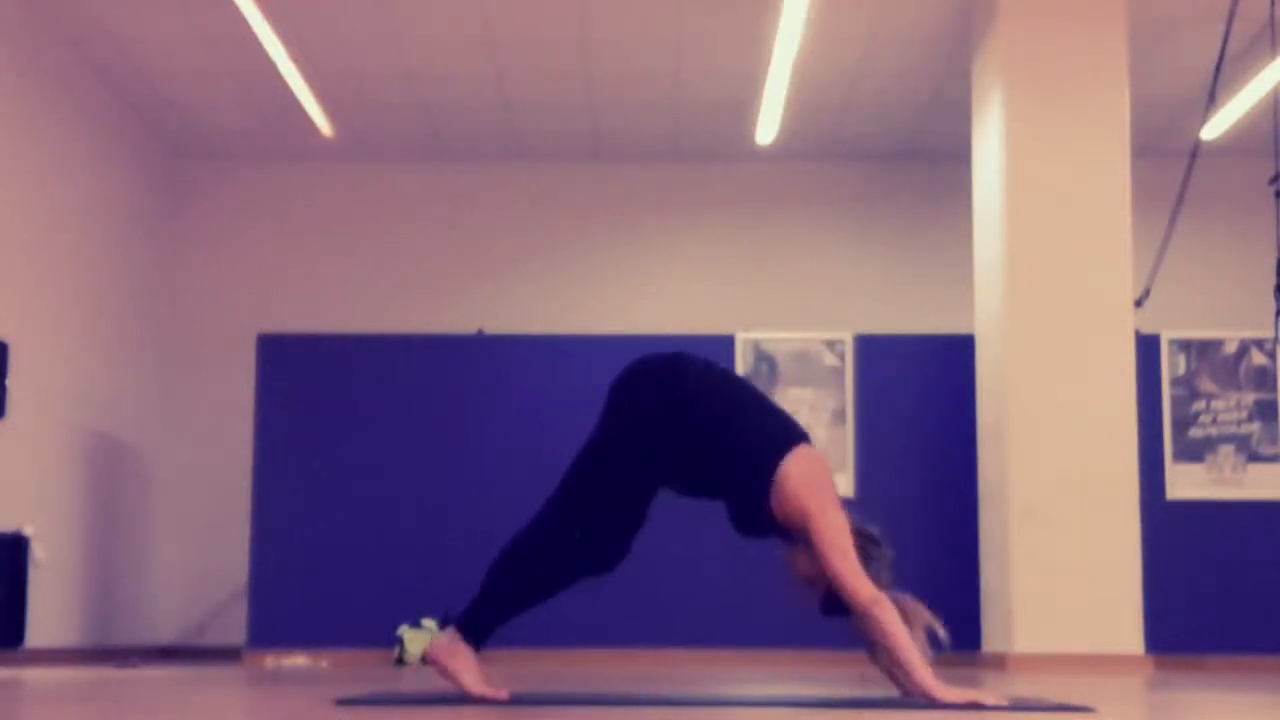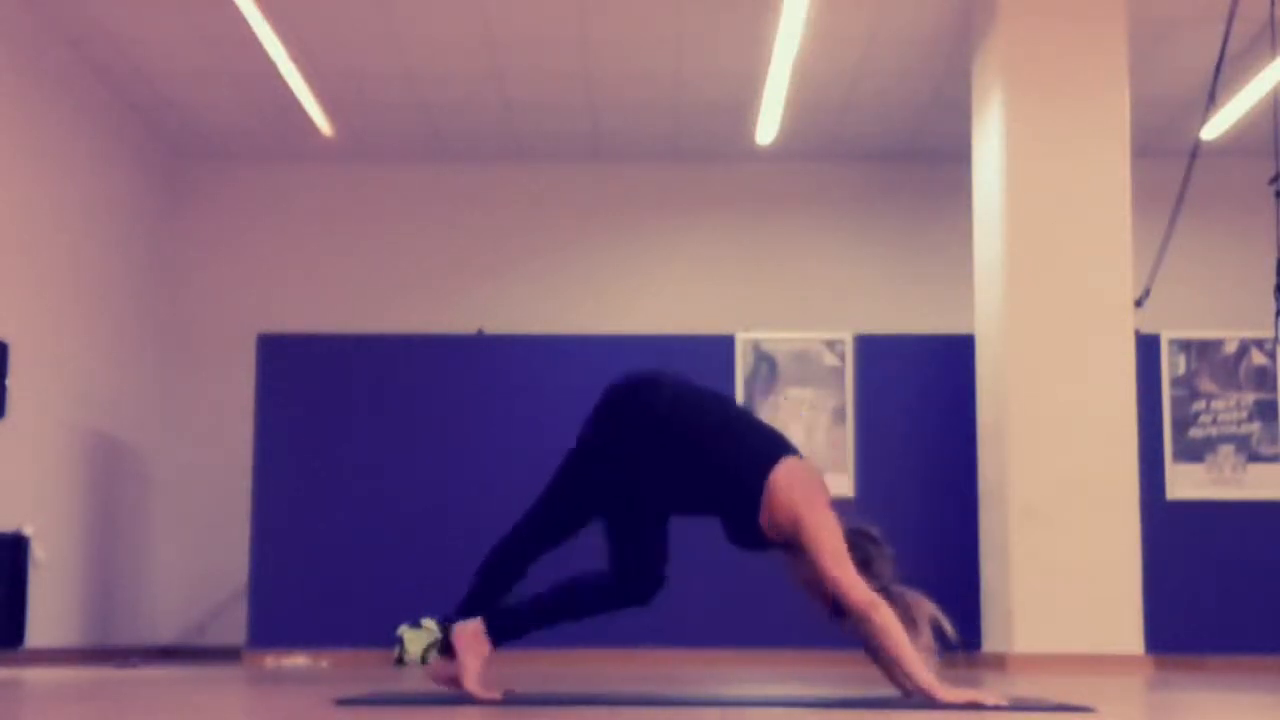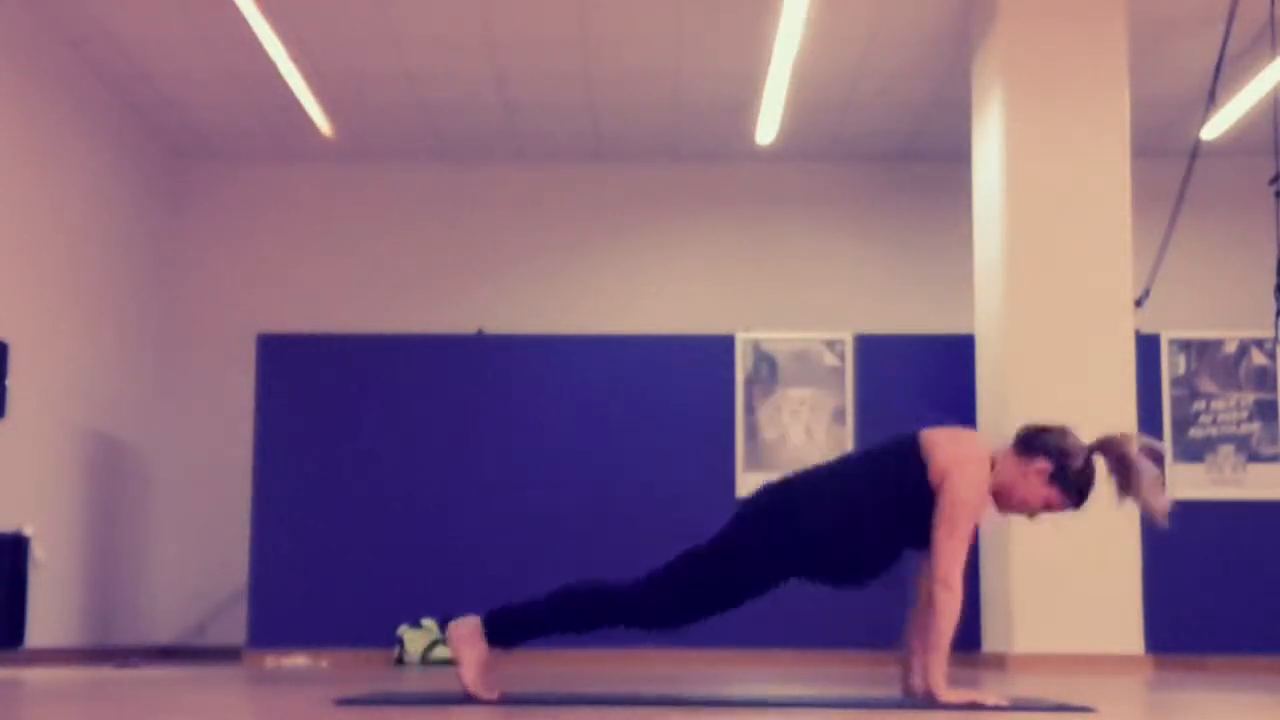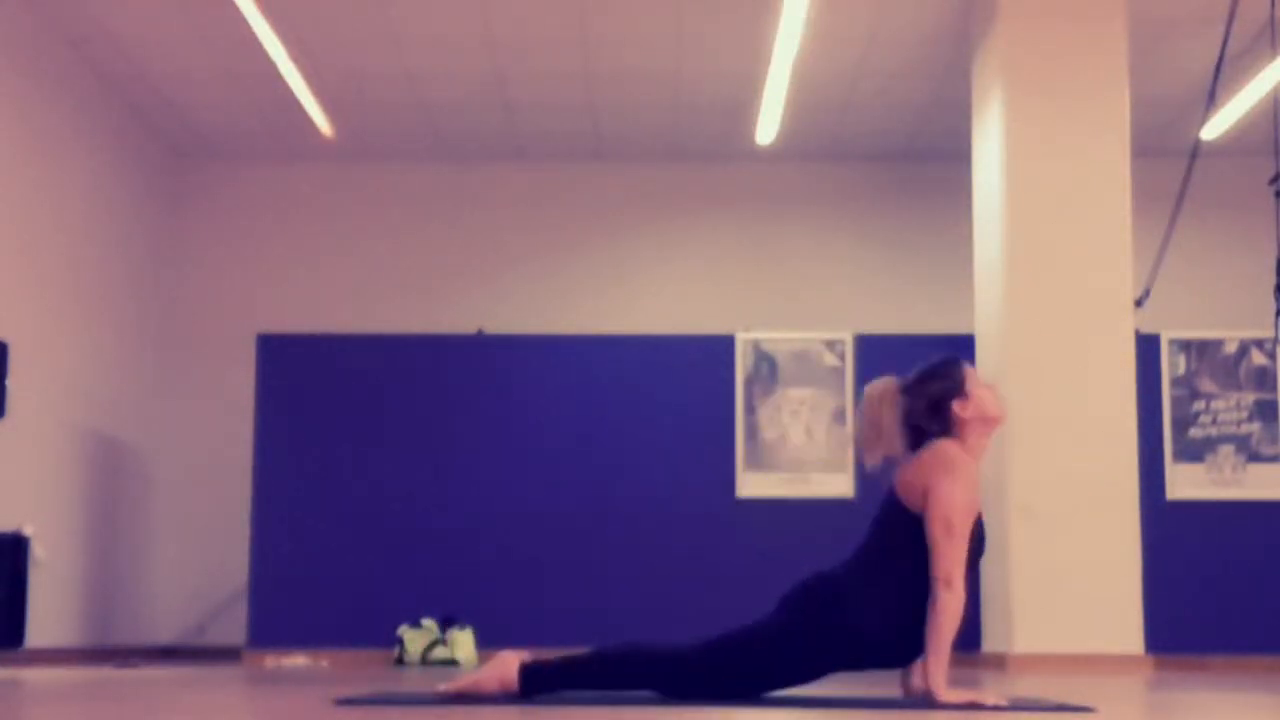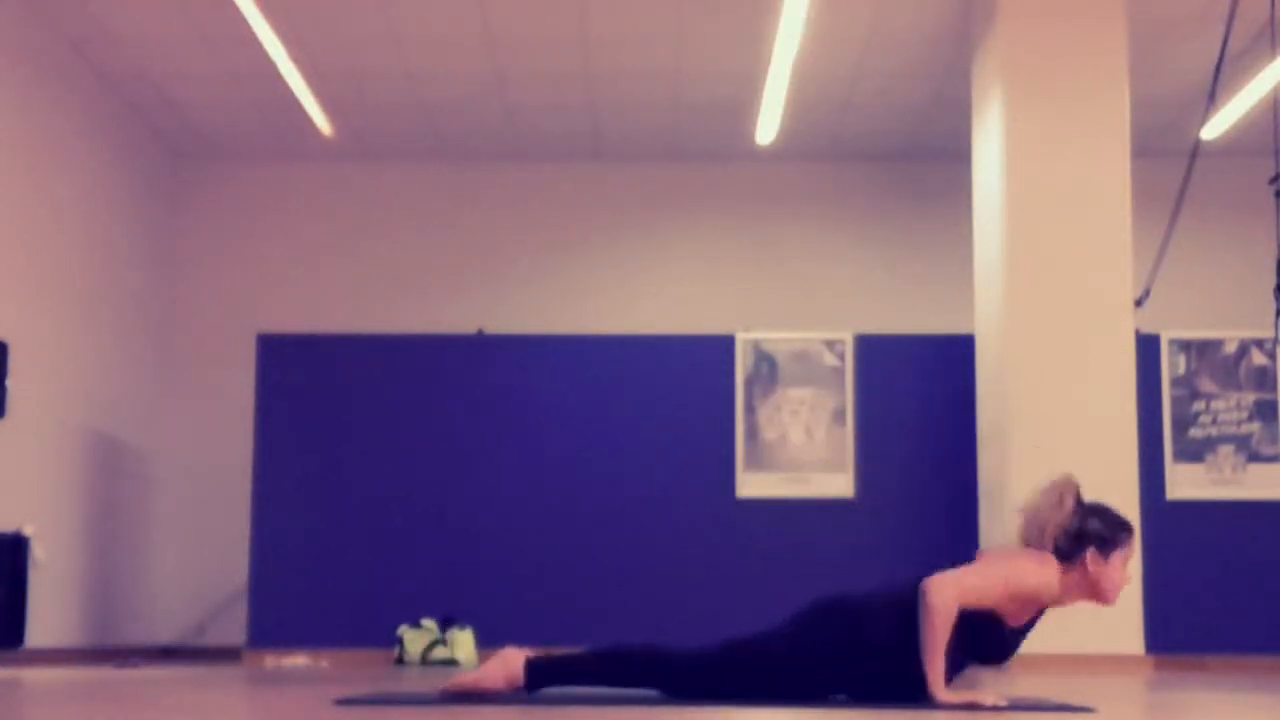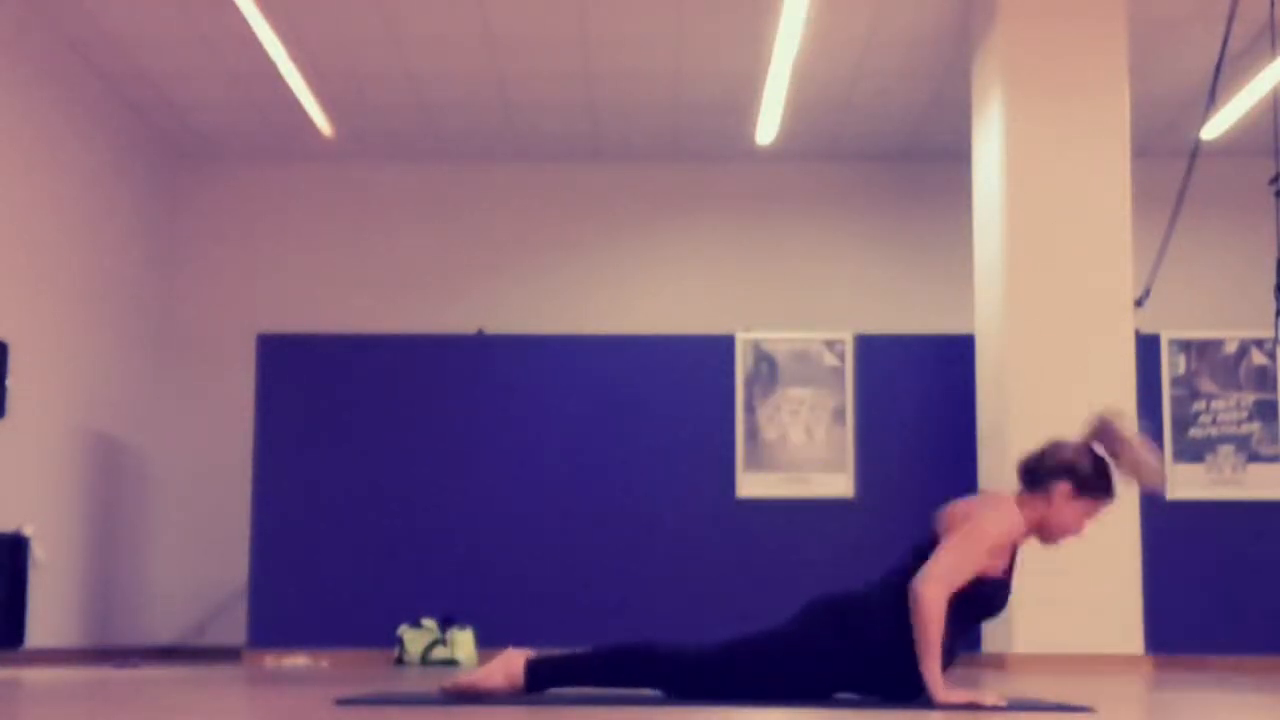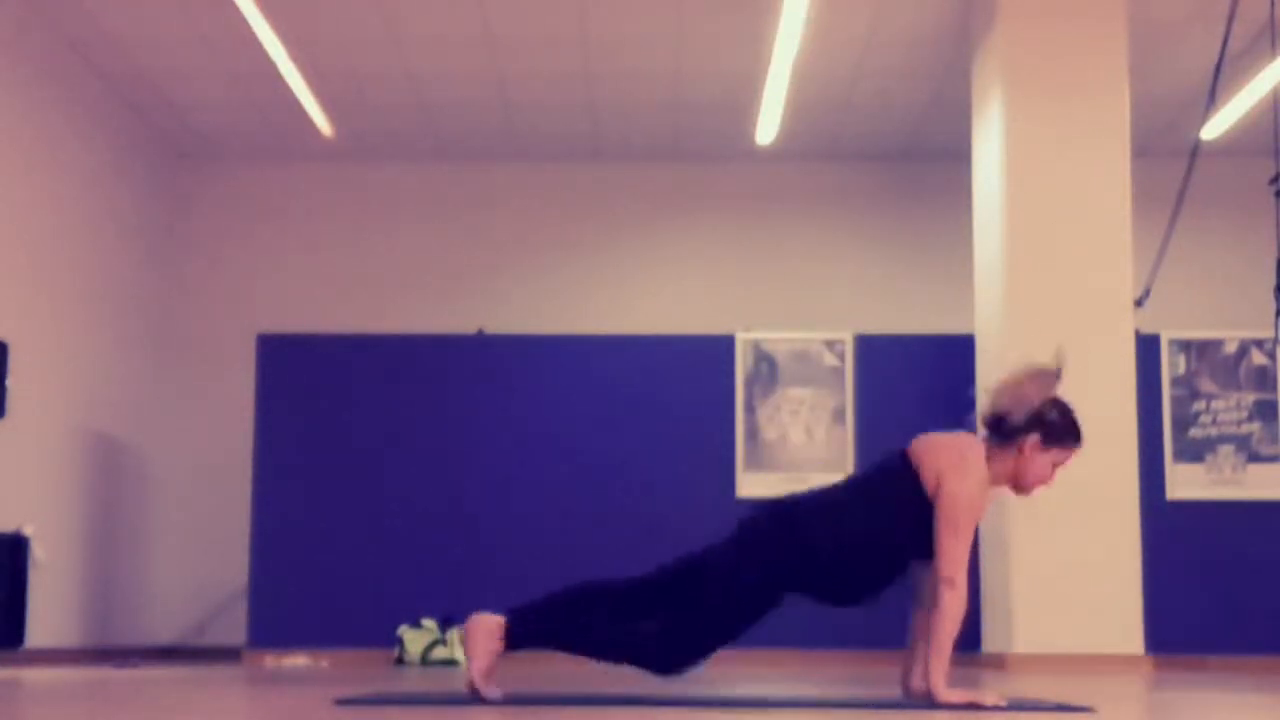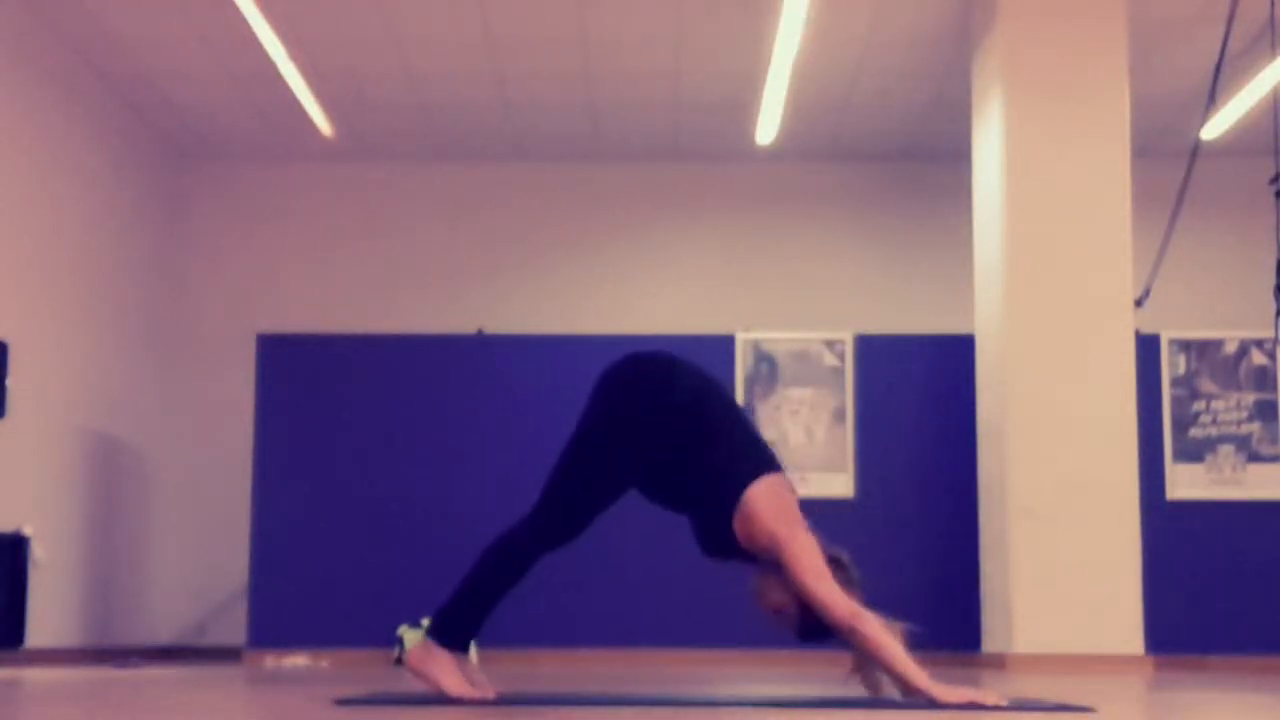
dt=0.3s
person 1, frame 1
left shoulder: (817, 508)
right shoulder: (814, 509)
left elbow: (871, 604)
right elbow: (869, 603)
left wrist: (917, 681)
right wrist: (933, 689)
left hip: (675, 407)
right hip: (660, 402)
left knee: (598, 550)
right knee: (561, 531)
left ankle: (461, 638)
right ankle: (455, 639)
person 1, frame 2
left shoulder: (810, 515)
right shoulder: (804, 517)
left elbow: (866, 607)
right elbow: (866, 606)
left wrist: (906, 677)
right wrist: (933, 687)
left hip: (654, 427)
right hip: (638, 423)
left knee: (638, 580)
right knee: (542, 531)
left ankle: (482, 632)
right ankle: (460, 640)
person 1, frame 3
left shoulder: (971, 468)
right shoulder: (969, 472)
left elbow: (932, 586)
right elbow: (943, 582)
left wrist: (917, 672)
right wrist: (935, 684)
left hip: (803, 527)
right hip: (793, 528)
left knee: (665, 597)
right knee: (654, 600)
left ankle: (486, 630)
right ankle: (482, 631)
person 1, frame 4
left shoulder: (940, 464)
right shoulder: (955, 469)
left elbow: (923, 580)
right elbow: (948, 582)
left wrist: (920, 669)
right wrist: (938, 681)
left hip: (836, 621)
right hip: (832, 626)
left knee: (676, 667)
right knee: (674, 674)
left ankle: (521, 667)
right ankle: (516, 674)
person 1, frame 5
left shoulder: (1033, 570)
right shoulder: (1039, 573)
right elbow: (935, 589)
left wrist: (941, 680)
right wrist: (937, 684)
left hip: (848, 644)
right hip: (841, 647)
left knee: (684, 671)
right knee: (684, 675)
left ankle: (535, 666)
right ankle: (526, 668)
person 1, frame 6
left shoulder: (987, 513)
right shoulder: (996, 525)
right elbow: (926, 590)
left wrist: (933, 675)
right wrist: (933, 682)
left hip: (847, 638)
right hip: (839, 641)
left knee: (687, 670)
right knee: (688, 675)
left ankle: (534, 668)
right ankle: (528, 672)
person 1, frame 7
left shoulder: (958, 456)
right shoulder: (968, 463)
left elbow: (930, 578)
right elbow: (949, 582)
left wrist: (916, 669)
right wrist: (939, 683)
left hip: (804, 547)
right hip: (789, 546)
left knee: (640, 599)
right knee: (664, 648)
left ankle: (503, 625)
right ankle: (499, 632)
person 1, frame 8
left shoulder: (786, 535)
right shoulder: (779, 535)
left elbow: (853, 618)
right elbow: (853, 617)
left wrist: (920, 681)
right wrist: (932, 688)
left hip: (660, 407)
right hip: (645, 402)
left knee: (553, 528)
right knee: (549, 525)
left ankle: (451, 648)
right ankle: (438, 646)
